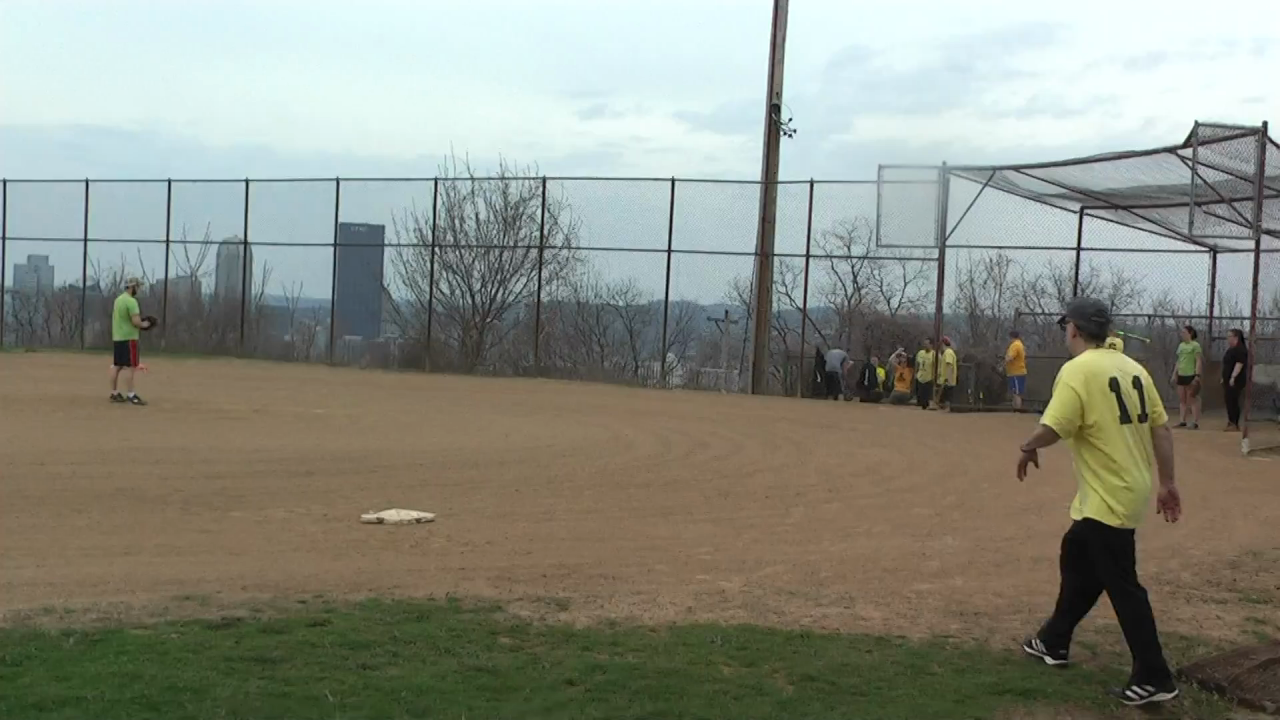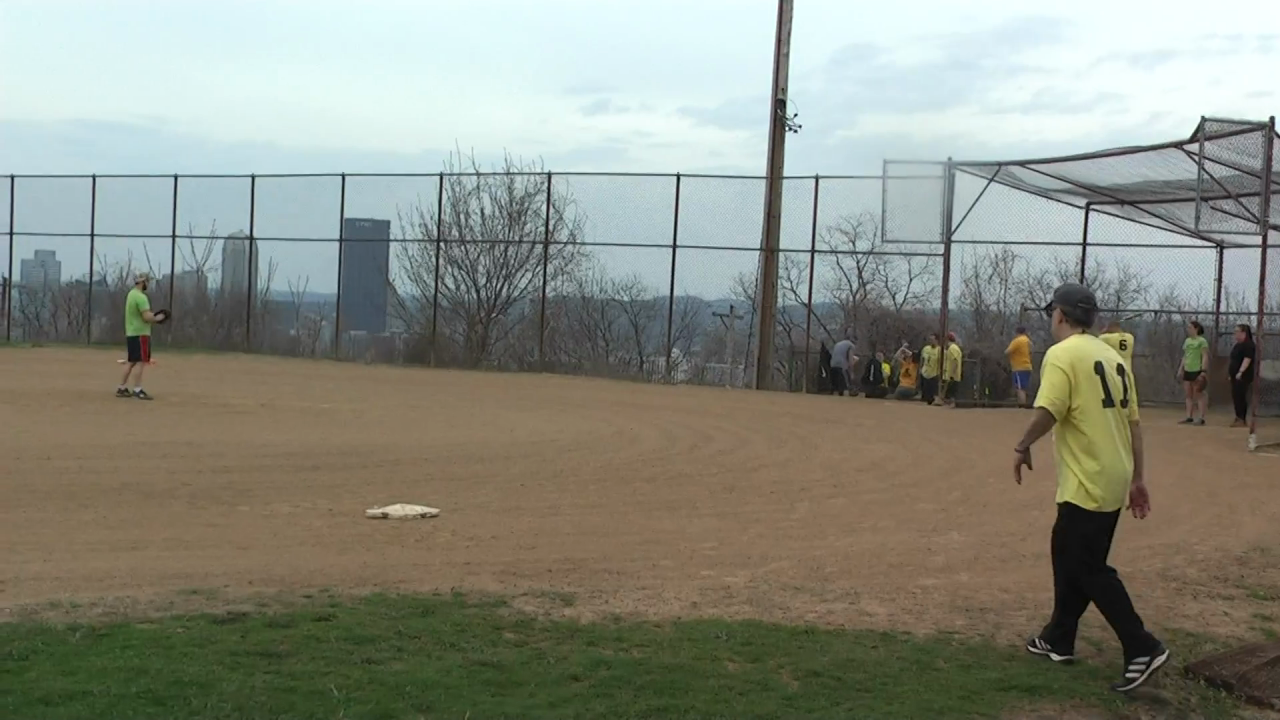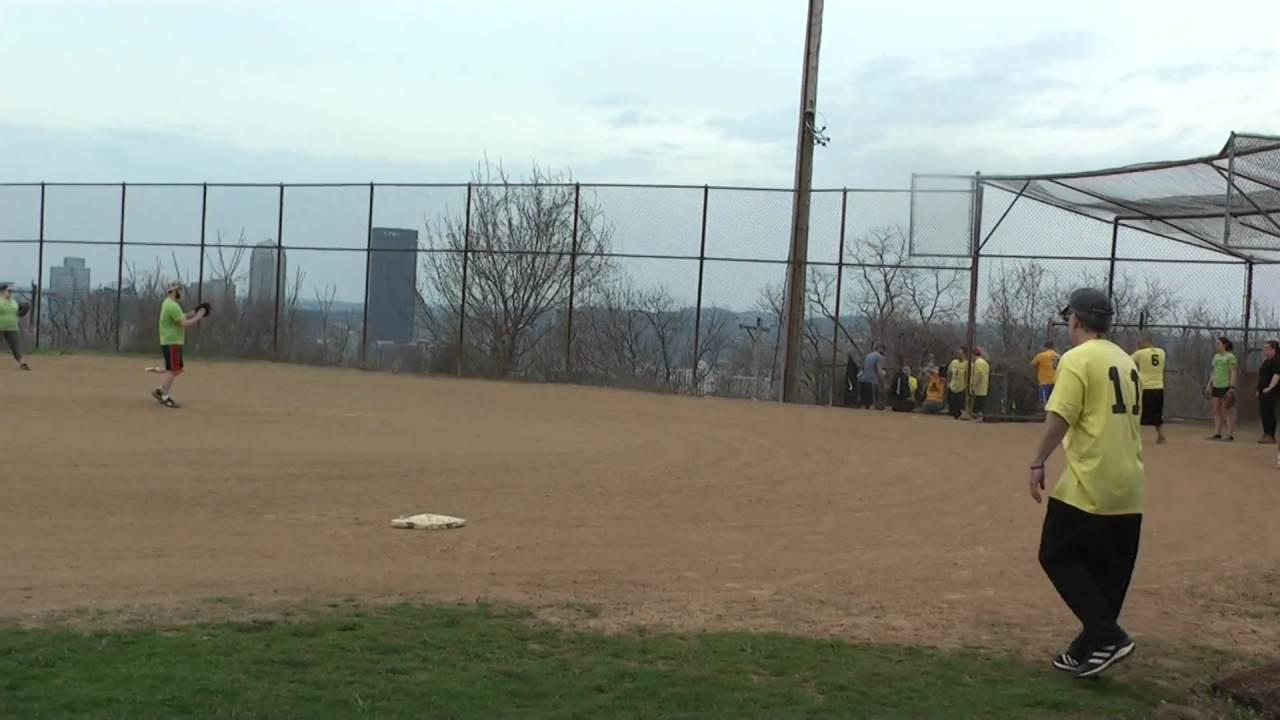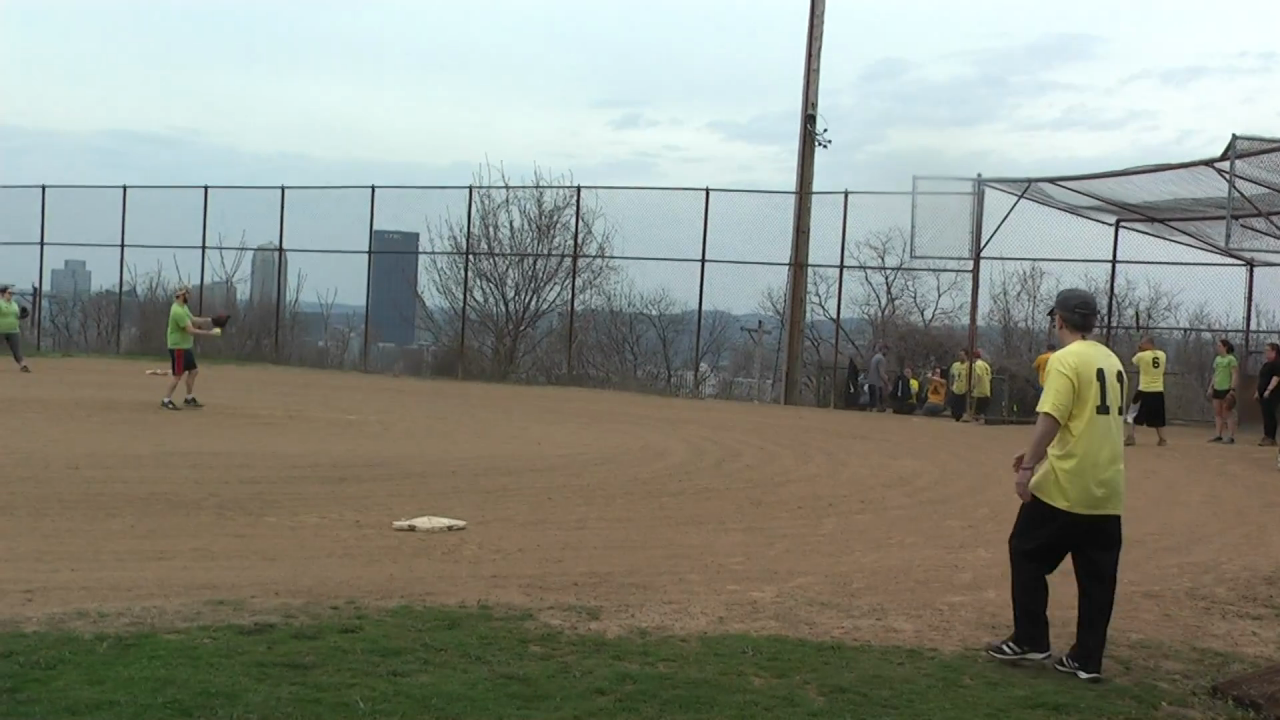
dt=0.2s
person 1, frame 1
left shoulder: (1076, 370)
right shoulder: (1132, 367)
left elbow: (1054, 428)
right elbow: (1160, 428)
left wrist: (1027, 447)
right wrist: (1166, 482)
left hip: (1106, 496)
right hip: (1133, 487)
left knee: (1122, 585)
right knee: (1077, 560)
left ankle: (1154, 676)
right ankle: (1054, 641)
person 1, frame 2
left shoulder: (1062, 353)
right shoulder: (1112, 354)
left elbow: (1048, 412)
right elbow: (1131, 420)
left wrist: (1022, 447)
right wrist: (1137, 478)
left hip: (1086, 481)
right hip: (1116, 479)
left knee: (1087, 568)
right knee: (1070, 555)
left ankle: (1141, 647)
right ankle: (1058, 639)
person 1, frame 3
left shoulder: (1077, 358)
right shoulder: (1125, 360)
left elbow: (1060, 417)
left wrist: (1037, 465)
left hip: (1089, 485)
right hip: (1128, 487)
left knee: (1057, 558)
right knee: (1108, 573)
left ankle: (1107, 638)
right ankle: (1090, 652)
person 1, frame 4
left shoulder: (1064, 359)
right shoulder: (1111, 360)
left elbow: (1053, 418)
left wrist: (1032, 466)
right wrist: (1038, 453)
left hip: (1066, 483)
right hip: (1108, 487)
left knee: (1027, 555)
right knee: (1099, 574)
left ankle: (1031, 640)
right ankle: (1087, 658)
